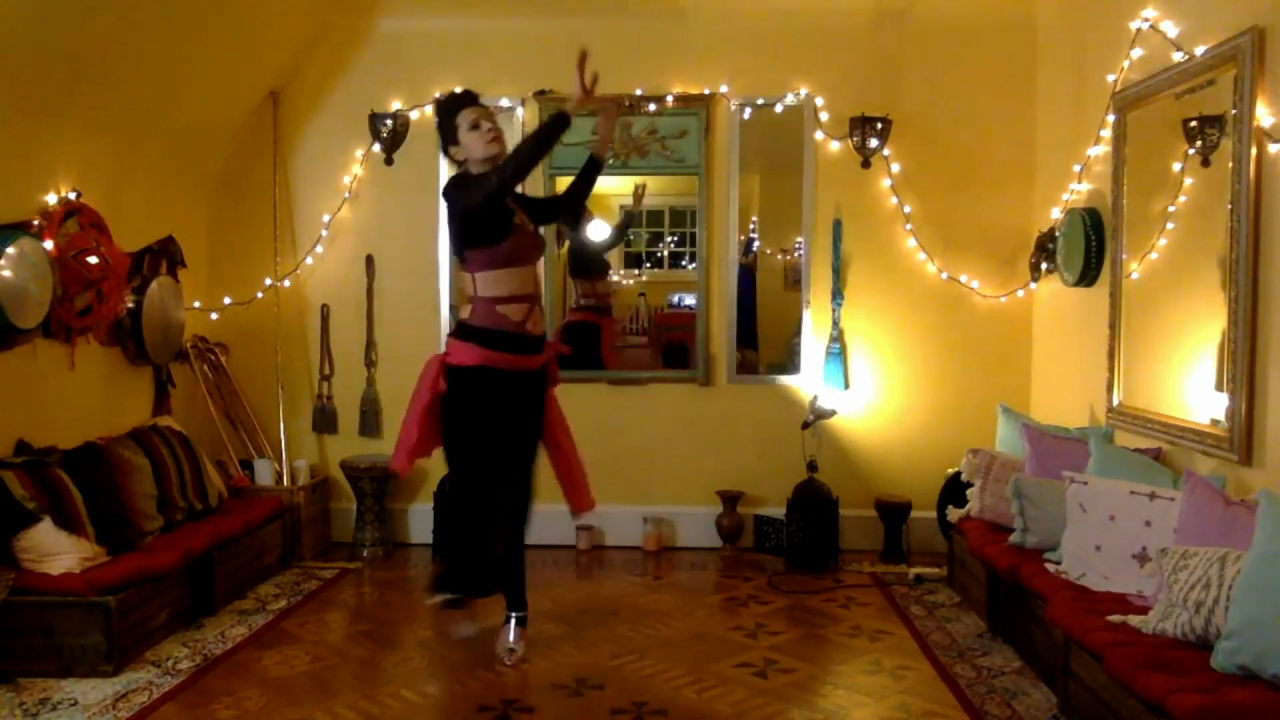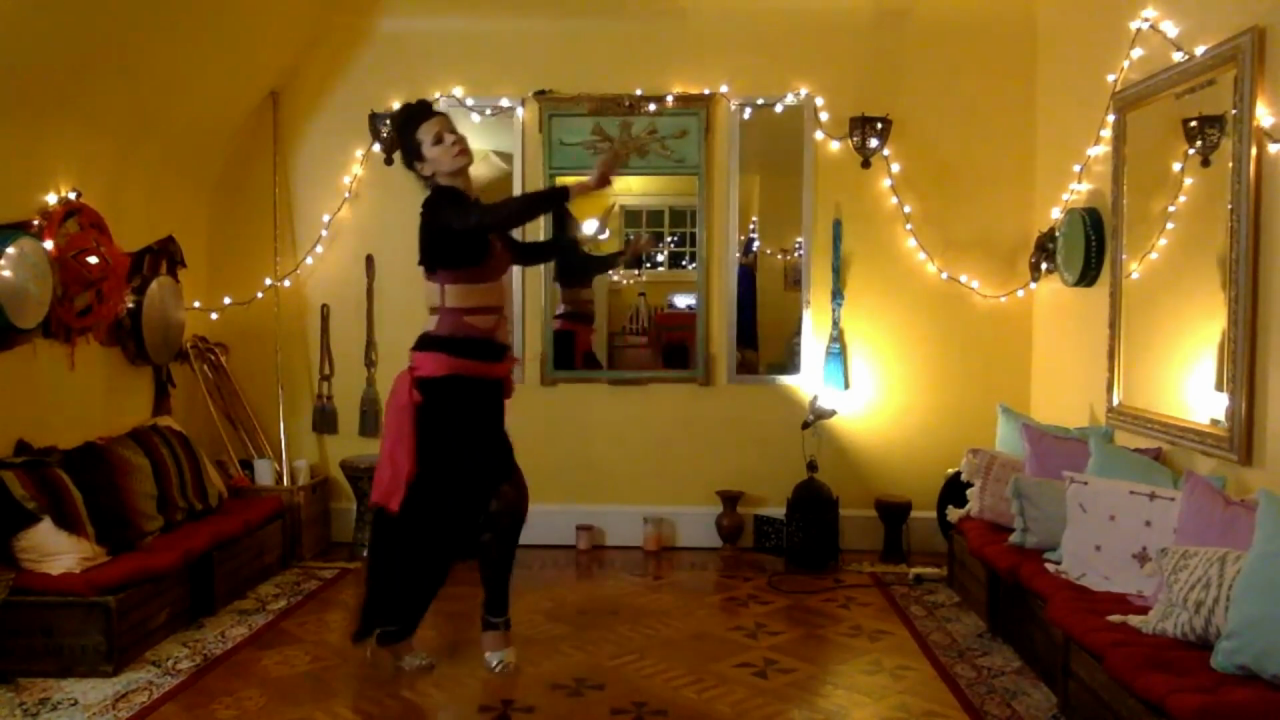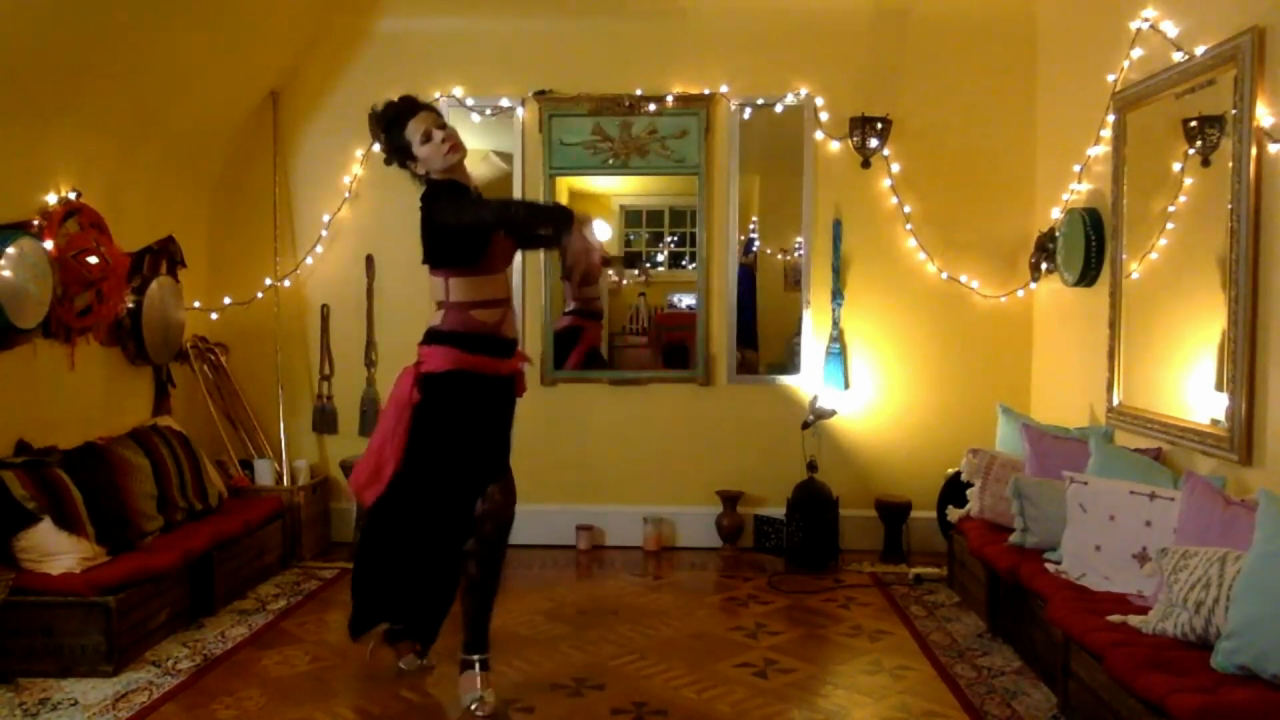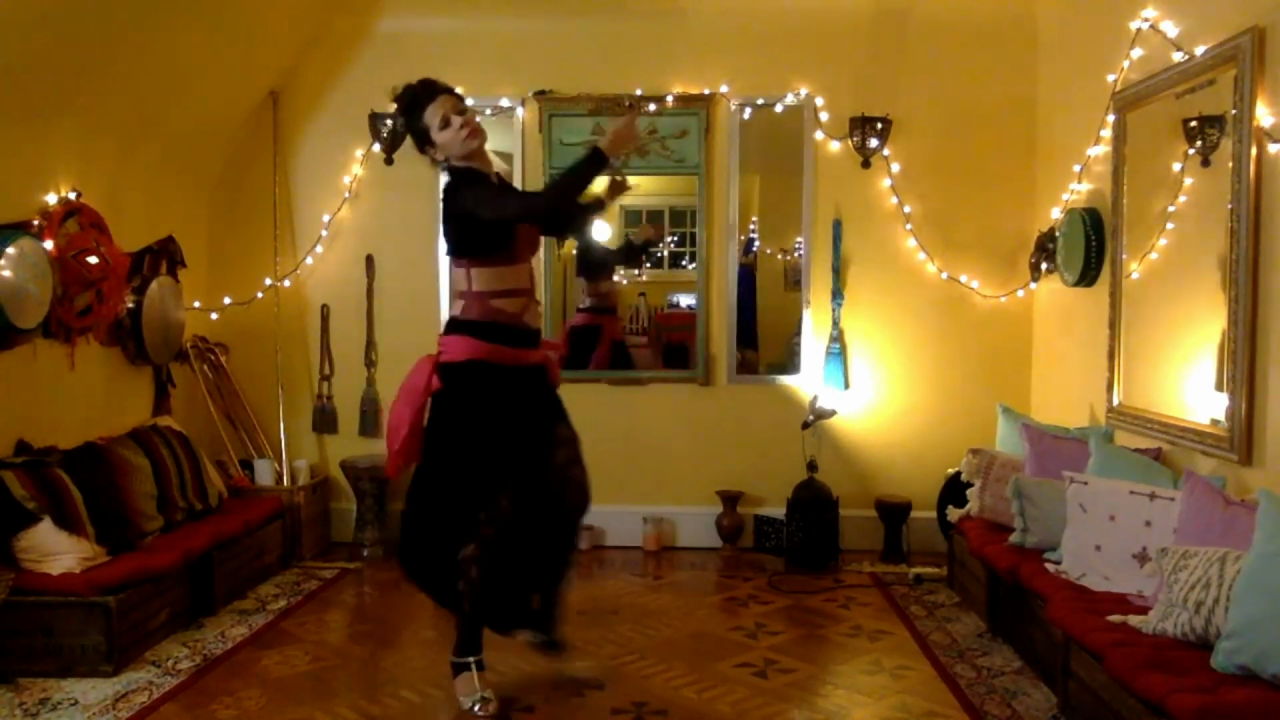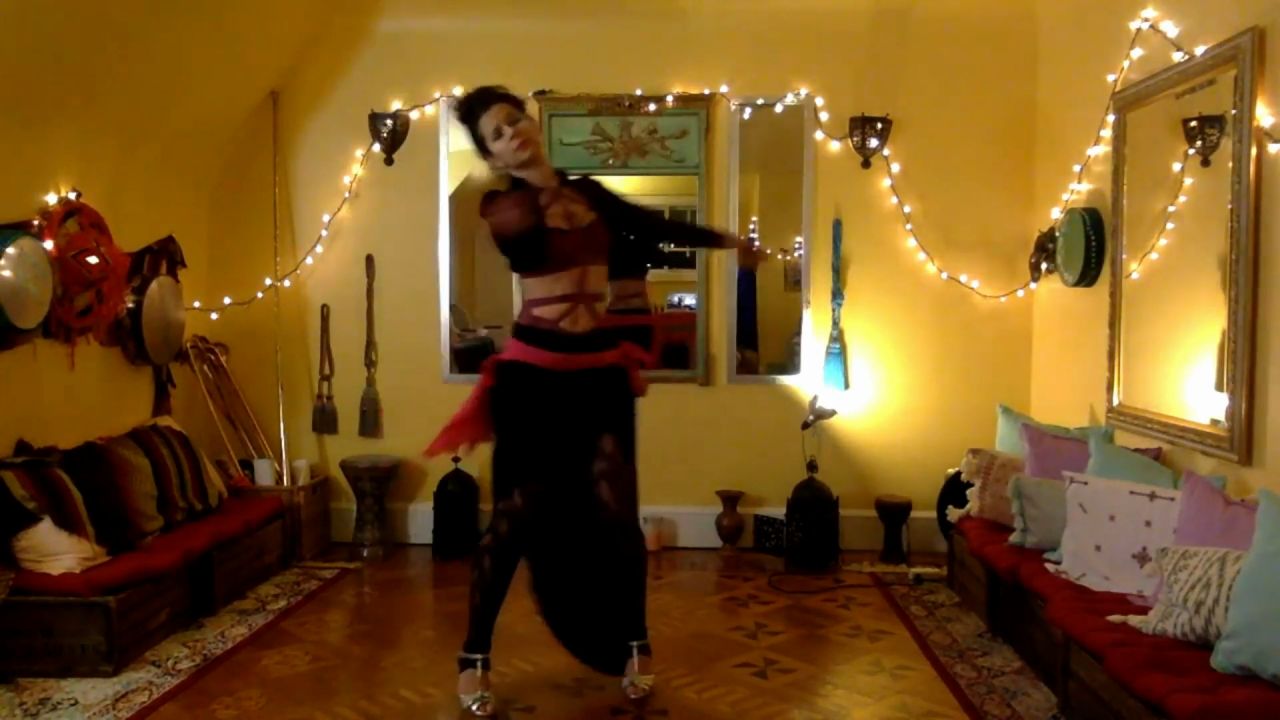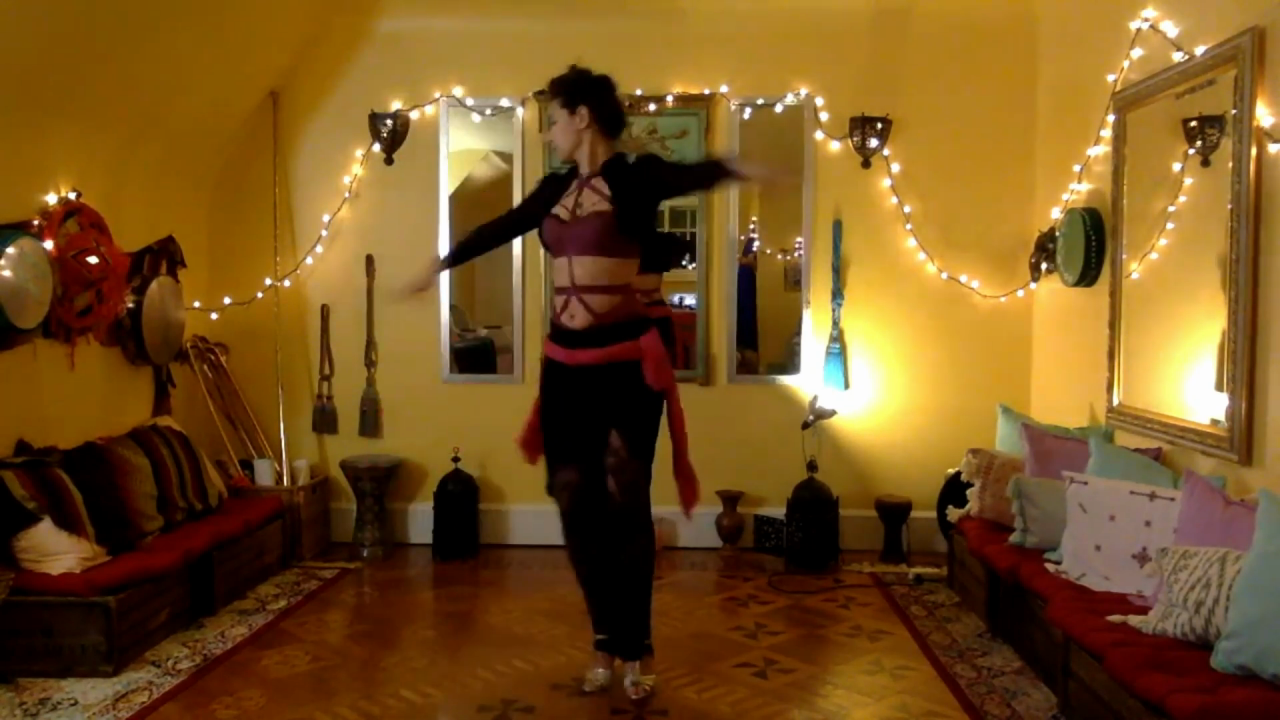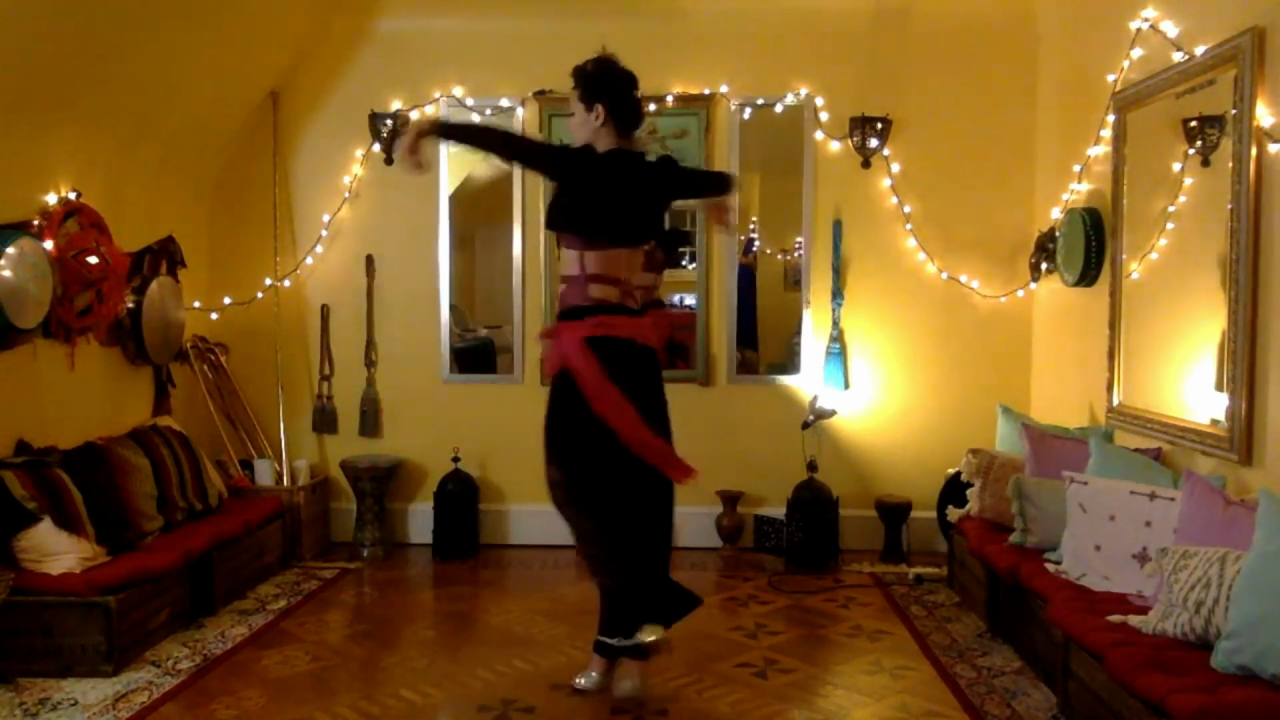
dt=0.3s
person 1, frame 1
left shoulder: (514, 202)
right shoulder: (465, 195)
left elbow: (568, 203)
right elbow: (511, 168)
left wrist: (598, 145)
right wrist: (569, 111)
left hip: (526, 361)
right hip: (481, 361)
left knee: (509, 492)
right knee: (491, 493)
person 1, frame 2
left shoulder: (468, 213)
right shoulder: (442, 207)
left elbow: (515, 249)
right elbow: (502, 215)
left wrist: (578, 246)
right wrist: (573, 190)
left hip: (477, 373)
right hip: (449, 373)
left knee: (452, 506)
right knee: (501, 499)
person 1, frame 3
left shoulder: (470, 201)
right shoulder: (442, 202)
left elbow: (516, 233)
right elbow: (504, 215)
left wrist: (562, 235)
right wrist: (569, 222)
left hip: (491, 370)
right hip: (455, 371)
left knee: (456, 512)
right knee: (489, 508)
left ankle: (406, 628)
right ankle: (473, 660)
person 1, frame 4
left shoulder: (496, 186)
right shoulder: (463, 191)
left elbow: (555, 220)
right elbow: (533, 207)
left wrist: (604, 199)
right wrist: (605, 149)
left hip: (525, 361)
right hip: (478, 363)
left knee: (567, 497)
right knee: (486, 512)
left ankle: (542, 621)
right ankle: (466, 661)
person 1, frame 5
left shoulder: (587, 192)
right shoulder: (508, 204)
left elbow: (651, 227)
right elbow: (522, 238)
left wrist: (723, 238)
right wrist: (503, 221)
left hip: (601, 369)
right hip: (536, 370)
left knee: (613, 513)
right knee: (517, 516)
left ankle: (633, 648)
right ankle: (473, 658)
person 1, frame 6
left shoulder: (638, 175)
right shoulder: (555, 189)
left elbow: (694, 176)
right elbow: (501, 227)
left wrist: (732, 168)
right wrist: (440, 263)
left hip: (624, 361)
right hip: (565, 359)
left knee: (622, 505)
right knee: (574, 505)
left ankle: (635, 647)
right ankle: (608, 636)
person 1, frame 7
left shoulder: (595, 171)
right shoulder: (656, 175)
left elbow: (518, 147)
right elbow: (716, 181)
left wrist: (438, 126)
right wrist: (718, 193)
left hip: (596, 345)
right hip: (630, 340)
left knee: (582, 492)
right knee: (621, 489)
left ankle: (626, 636)
right ankle: (637, 623)
